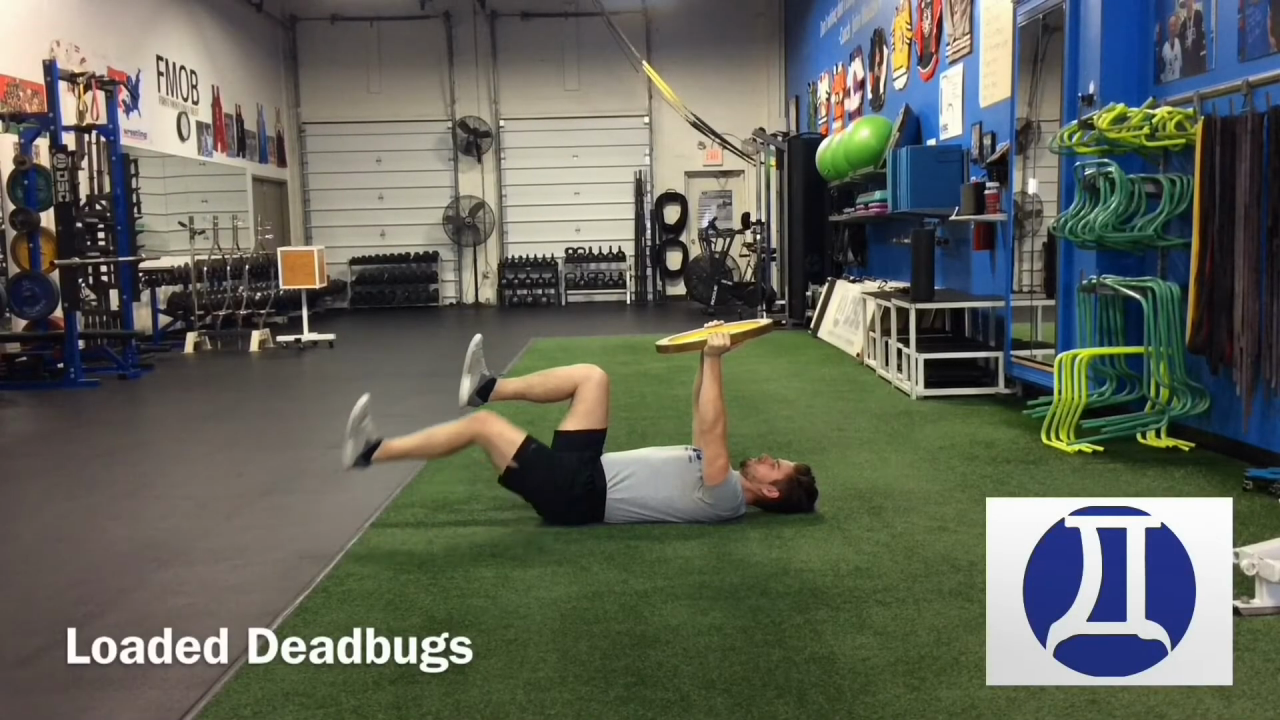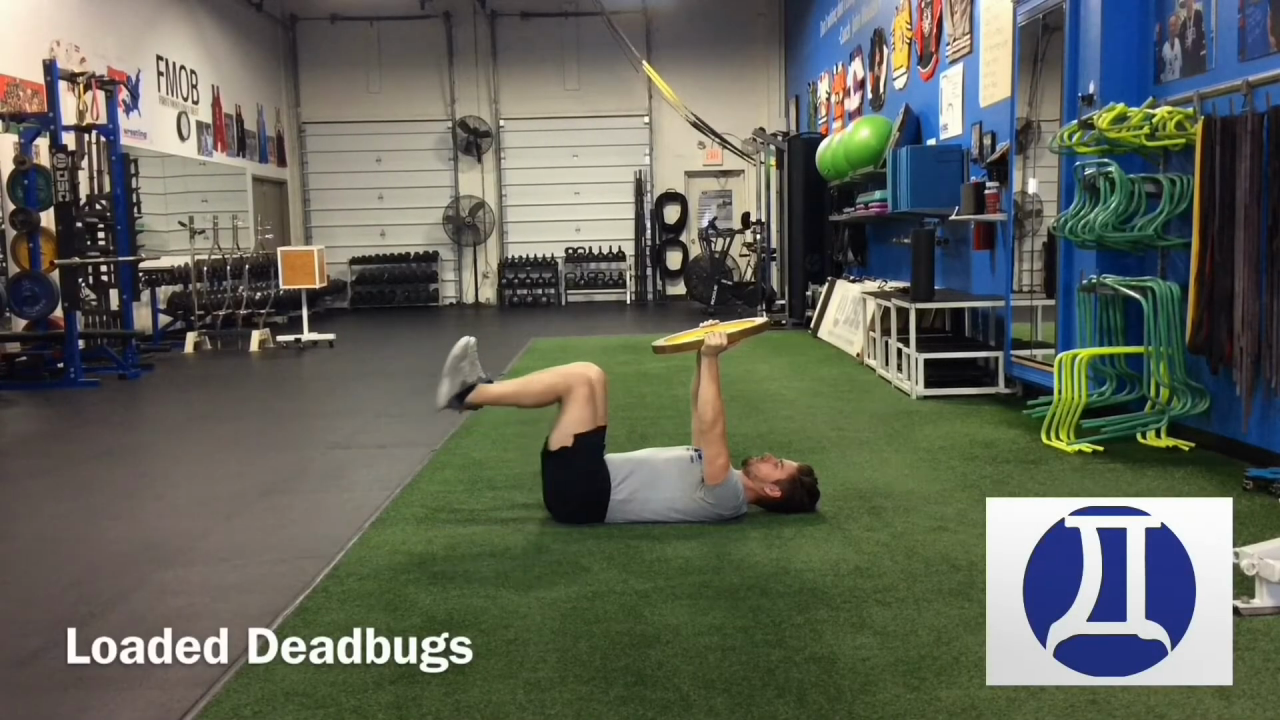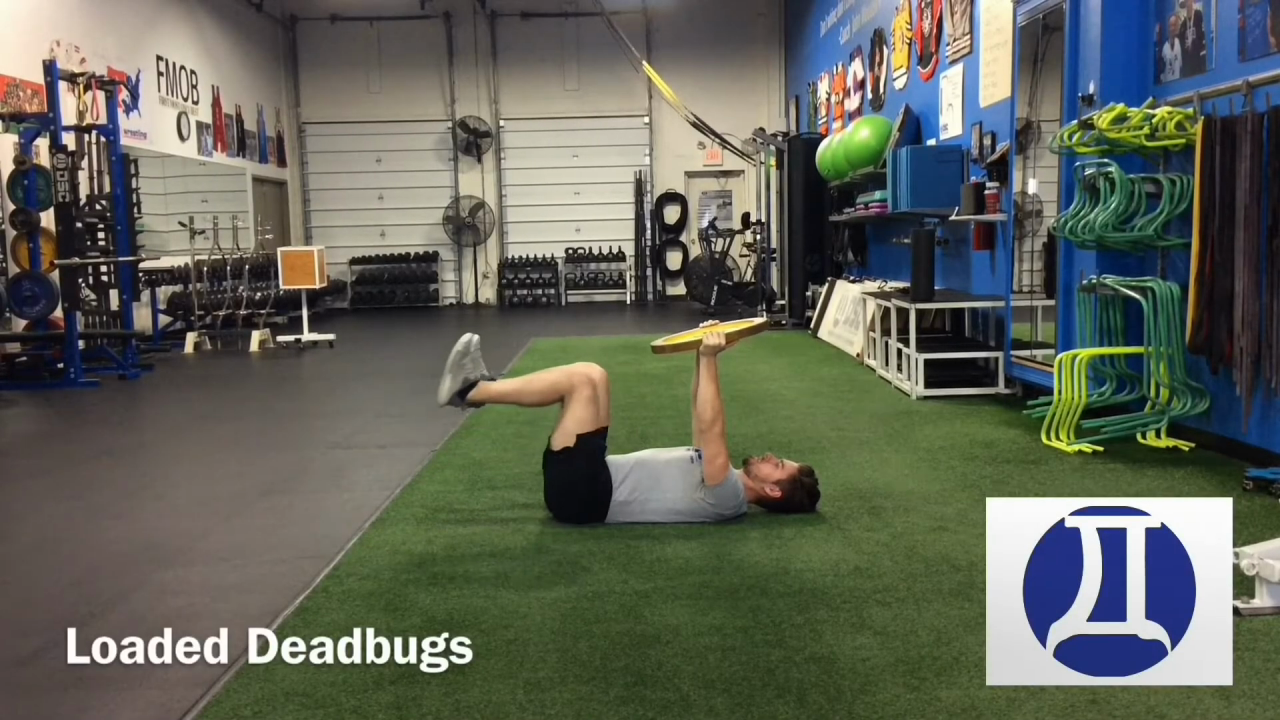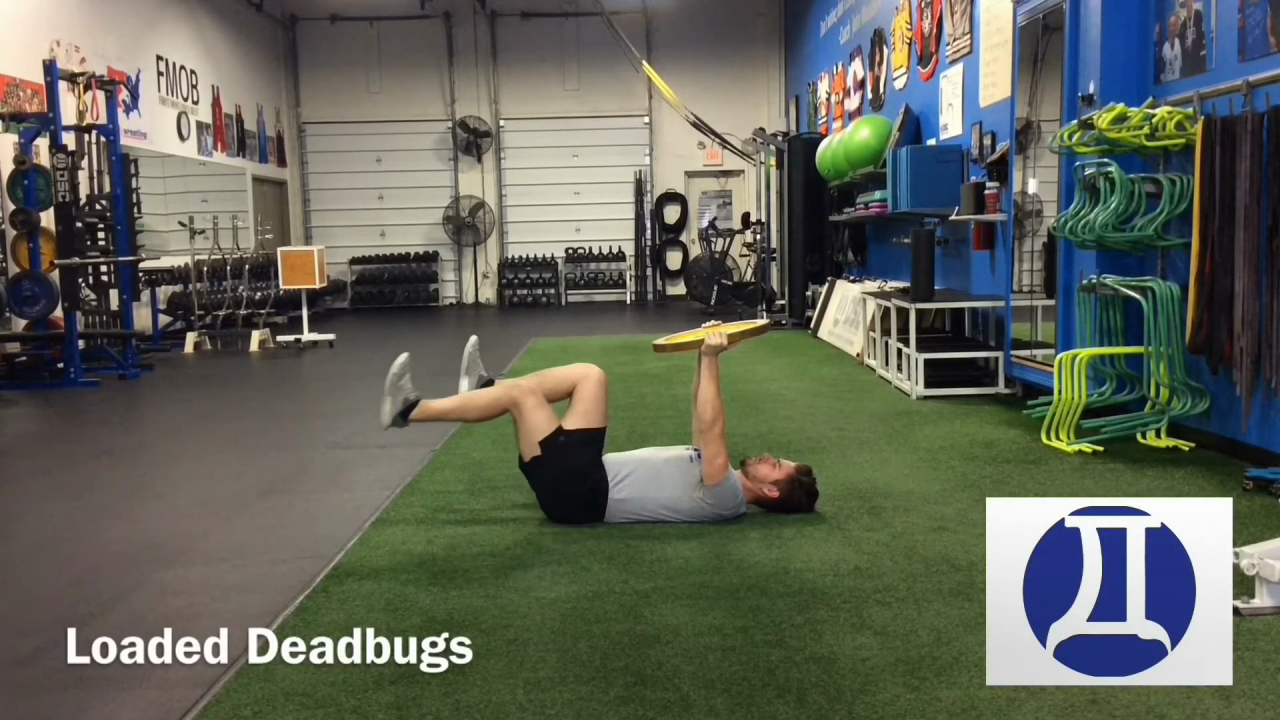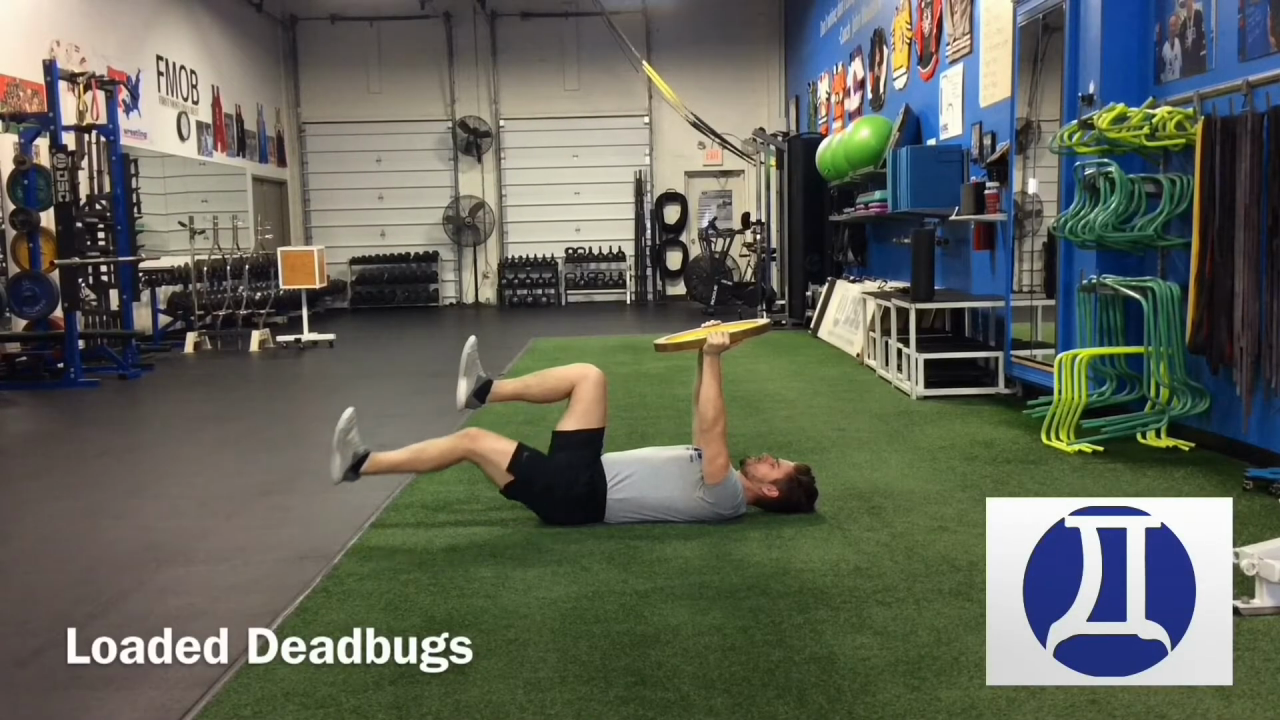
dt=0.5s
person 1, frame 1
left shoulder: (725, 498)
right shoulder: (724, 480)
left elbow: (711, 431)
right elbow: (705, 427)
left wrist: (713, 361)
right wrist: (706, 358)
left hip: (579, 496)
right hip: (587, 473)
left knee: (485, 424)
right knee: (592, 376)
left ankle: (374, 451)
right ankle: (487, 387)
person 1, frame 2
left shoulder: (726, 497)
right shoulder: (727, 478)
left elbow: (711, 431)
right elbow: (703, 419)
left wrist: (710, 361)
right wrist: (703, 358)
left hip: (584, 494)
right hip: (597, 476)
left knee: (577, 382)
right knee: (588, 373)
left ankle: (467, 395)
right ankle: (484, 391)
person 1, frame 3
left shoulder: (726, 497)
right shoulder: (727, 481)
left elbow: (711, 431)
right elbow: (704, 423)
left wrist: (709, 360)
right wrist: (702, 358)
left hip: (583, 496)
right hip: (596, 479)
left knee: (580, 381)
right knee: (591, 374)
left ankle: (467, 392)
right ankle: (485, 388)
person 1, frame 4
left shoulder: (726, 497)
right shoulder: (725, 480)
left elbow: (711, 431)
right elbow: (705, 425)
left wrist: (711, 360)
right wrist: (704, 359)
left hip: (578, 494)
right hip: (589, 473)
left knee: (522, 394)
right knee: (590, 374)
left ankle: (410, 410)
right ankle: (485, 389)
person 1, frame 5
left shoulder: (726, 496)
right shoulder: (723, 480)
left elbow: (712, 430)
right elbow: (703, 418)
left wrist: (712, 360)
right wrist: (704, 358)
left hip: (578, 495)
right hip: (585, 471)
left knee: (472, 440)
right knee: (588, 375)
left ankle: (362, 464)
right ankle: (485, 390)
